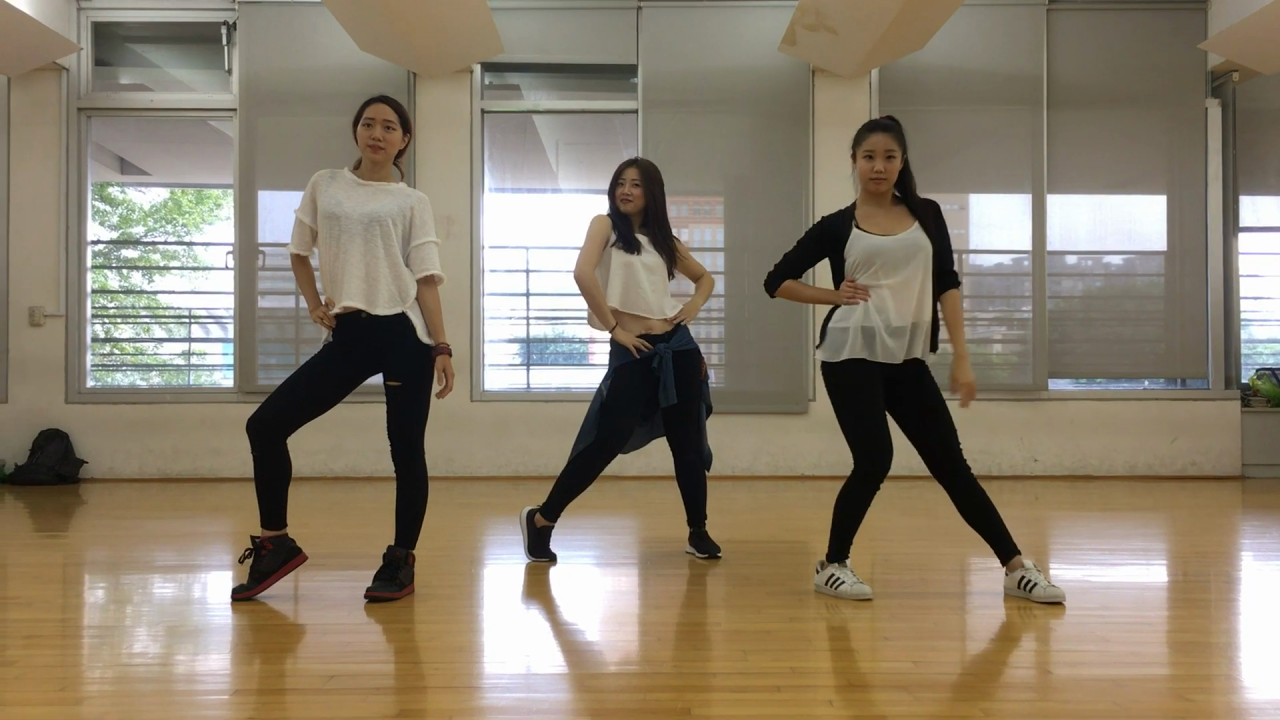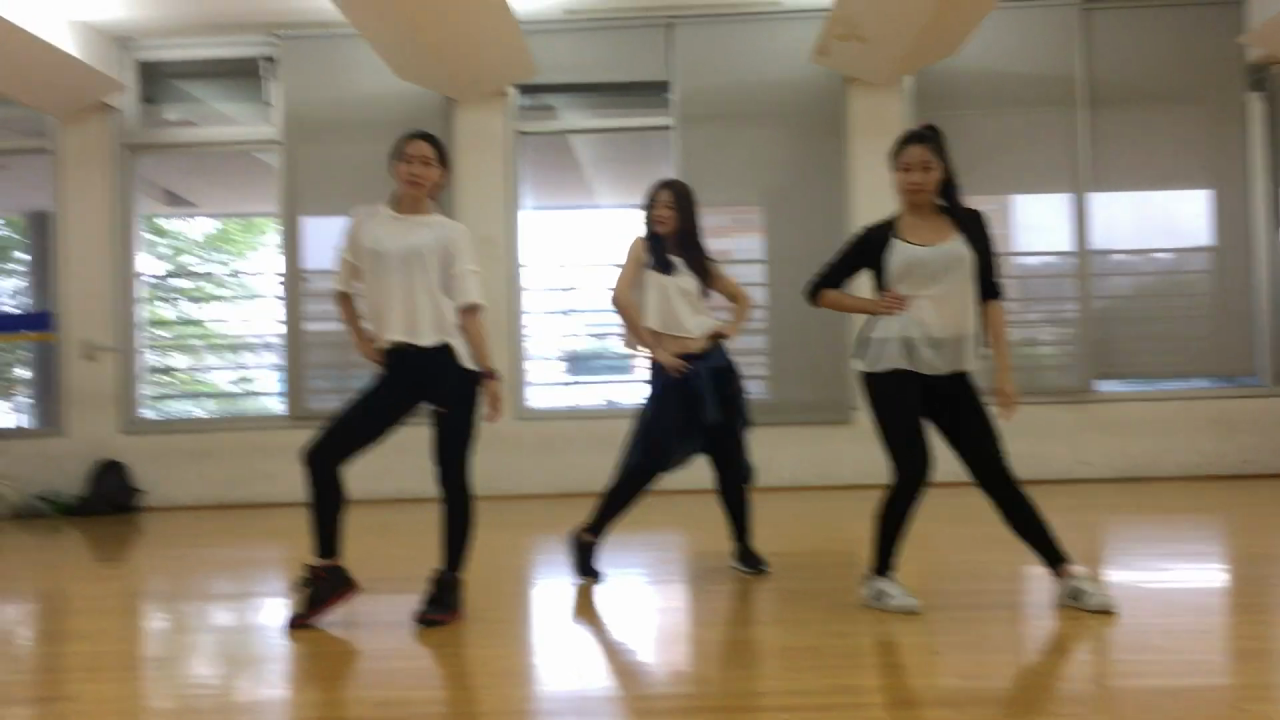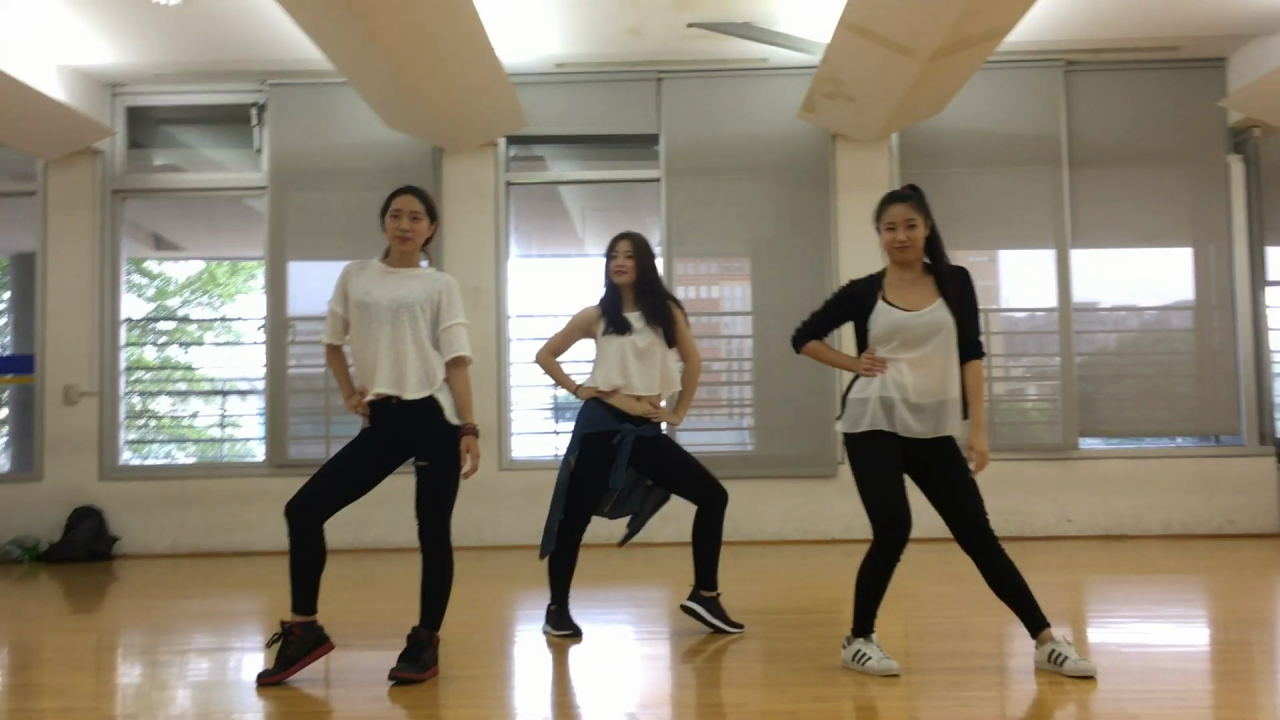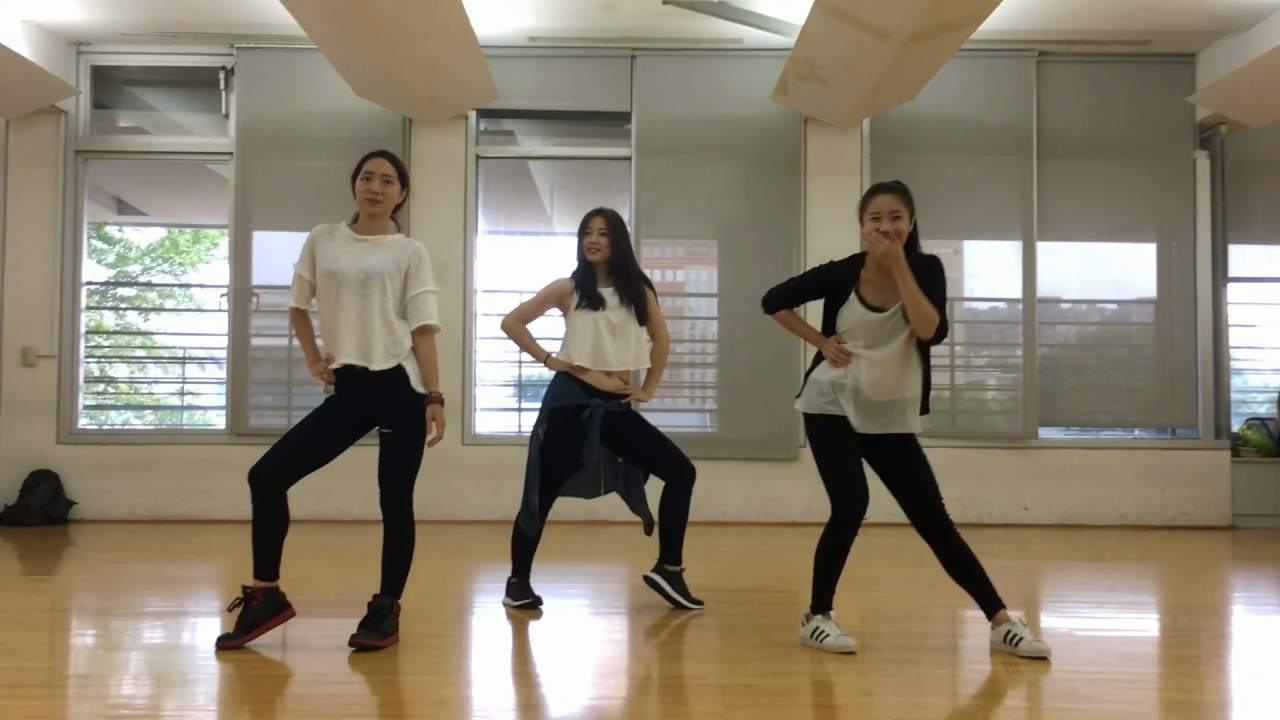
dt=0.7s
person 1, frame 1
left shoulder: (413, 202)
right shoulder: (324, 186)
left elbow: (426, 279)
right elbow: (300, 252)
left wrist: (442, 348)
right wrist: (315, 307)
left hip: (404, 334)
right hip: (347, 336)
left knee: (406, 448)
right knee: (266, 425)
left ankle: (401, 560)
right ankle: (275, 542)
person 1, frame 2
left shoulder: (451, 233)
right shoulder: (365, 222)
left elbow: (468, 307)
right elbow: (345, 289)
left wrist: (488, 372)
right wrist: (361, 340)
left hip: (448, 363)
right hip: (395, 367)
left knee: (451, 474)
right knee: (322, 455)
left ankle: (449, 583)
right ankle: (327, 571)
person 1, frame 3
left shoulder: (441, 286)
right shoulder: (355, 275)
left elbow: (456, 361)
right elbow: (333, 342)
left wrist: (469, 428)
right wrist: (348, 394)
left hip: (434, 418)
right hip: (381, 422)
left knee: (433, 529)
right knee: (304, 509)
left ankle: (426, 641)
right ankle: (305, 628)
person 1, frame 4
left shoulder: (411, 252)
right shoulder: (323, 240)
left elbow: (423, 330)
right elbow: (299, 307)
left wrist: (435, 397)
right wrist: (314, 360)
left hip: (400, 387)
right hip: (348, 389)
left knee: (395, 499)
right knee: (267, 475)
left ankle: (386, 608)
right ankle: (266, 595)
person 2, frame 1
left shoulder: (926, 214)
right shoulder: (836, 226)
left elbow: (947, 285)
right elbow: (778, 281)
left wrist: (961, 356)
right wrist: (834, 296)
left hip: (907, 359)
right hip: (852, 354)
left knee: (950, 463)
right knee: (874, 460)
left ankle: (1017, 568)
right ankle: (832, 565)
person 2, frame 2
left shoulder: (969, 224)
right shoulder: (878, 237)
left elbow: (989, 296)
right elbow: (821, 291)
left wrist: (1003, 367)
right wrist: (874, 306)
left hip: (950, 369)
right hip: (893, 364)
left knee: (994, 472)
right knee: (911, 470)
left ankle: (1067, 574)
right ankle: (879, 578)
person 2, frame 3
left shoulder: (954, 282)
right shoulder: (864, 291)
left elbow: (971, 354)
right elbow: (804, 338)
left wrist: (977, 429)
right wrist: (854, 364)
left hip: (934, 428)
right hip: (874, 424)
left knee: (977, 535)
right knee: (893, 531)
left ankle: (1047, 642)
right ankle: (858, 640)
person 2, frame 4
left shoulder: (926, 269)
right shoulder: (841, 273)
left elbow: (931, 332)
right elbow: (774, 301)
left wrist: (899, 268)
right wrist: (821, 342)
left hip: (892, 415)
right hip: (833, 407)
left knee: (933, 519)
right knee: (850, 506)
left ankle: (1001, 621)
right ankle: (817, 616)
person 3, frame 1
left shoulder: (664, 239)
right shoulder: (605, 225)
left elbow: (705, 277)
right elbow: (583, 273)
left wrist: (693, 307)
right wrist: (613, 328)
left hip: (678, 347)
right hip: (632, 351)
left knee: (689, 444)
right knee: (606, 443)
left ankle: (698, 533)
right ankle: (540, 520)
person 3, frame 2
left shoulder: (698, 261)
right shoulder: (642, 248)
left elbow: (741, 298)
right elbow: (621, 296)
left wrist: (731, 328)
right wrist: (653, 347)
left hip: (714, 366)
right hip: (673, 371)
left knee: (730, 458)
right knee: (649, 461)
left ankle: (743, 546)
right ankle: (586, 536)
person 3, frame 3
left shoulder: (666, 311)
right shoulder: (596, 315)
left elbow: (692, 361)
right elbow: (545, 355)
left wrist: (678, 412)
right wrist: (576, 389)
left hip: (647, 430)
right hip: (601, 425)
left knee: (713, 496)
right knee: (575, 516)
left ankle: (704, 595)
right ankle: (557, 609)
person 3, frame 4
left shoulder: (638, 291)
right shoulder: (568, 288)
left elbow: (661, 340)
right elbow: (512, 322)
left wrist: (648, 388)
right wrist: (548, 360)
left hip: (616, 406)
right hip: (572, 399)
left knee: (681, 472)
right knee: (544, 490)
left ankle: (669, 569)
right ankle: (518, 581)
